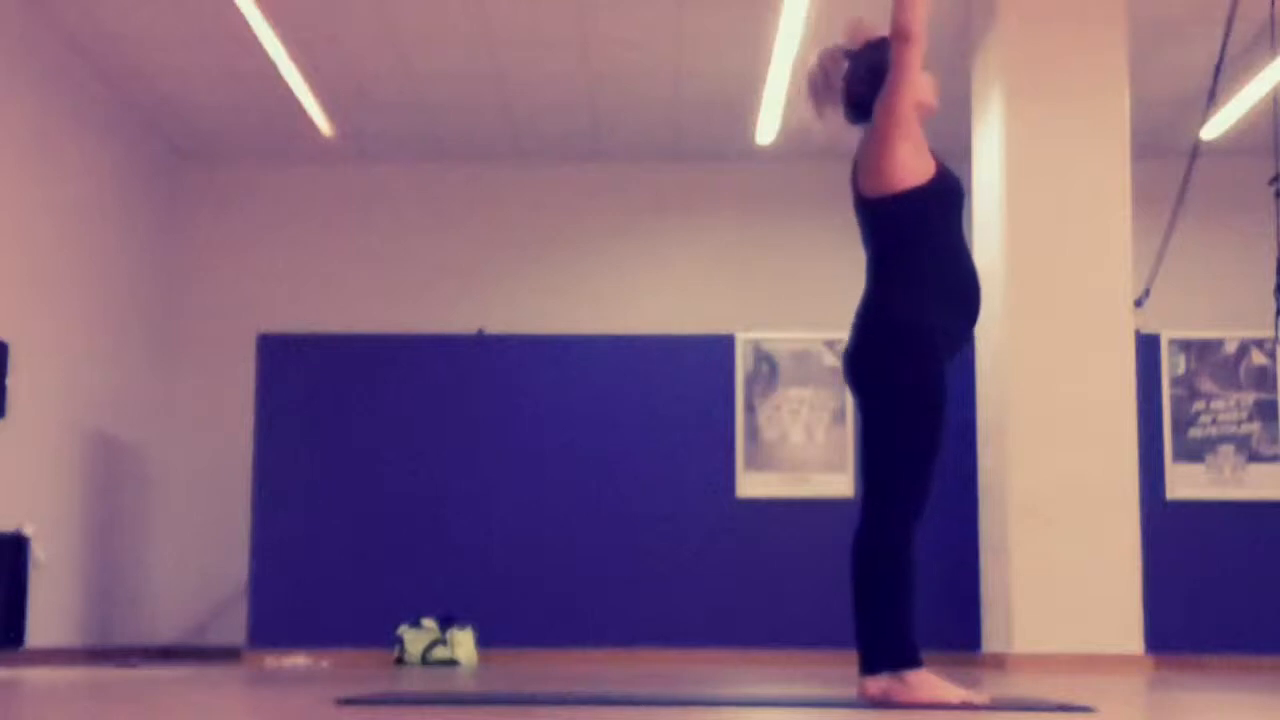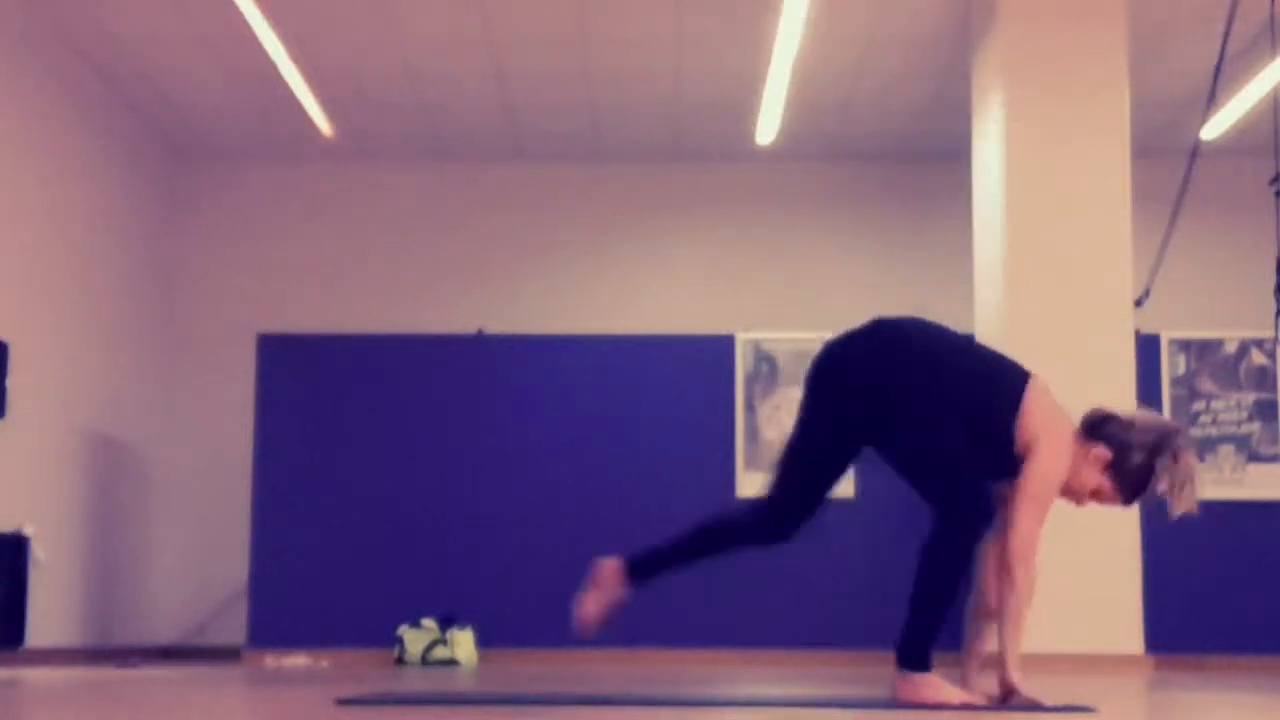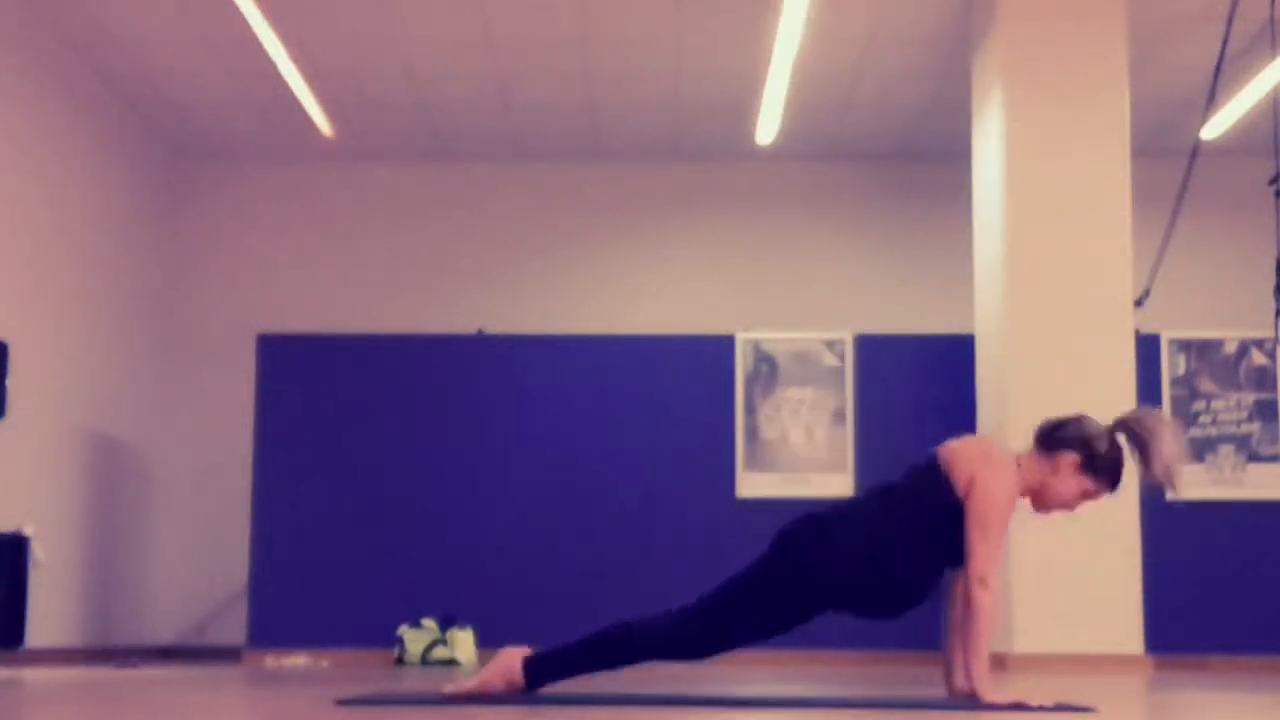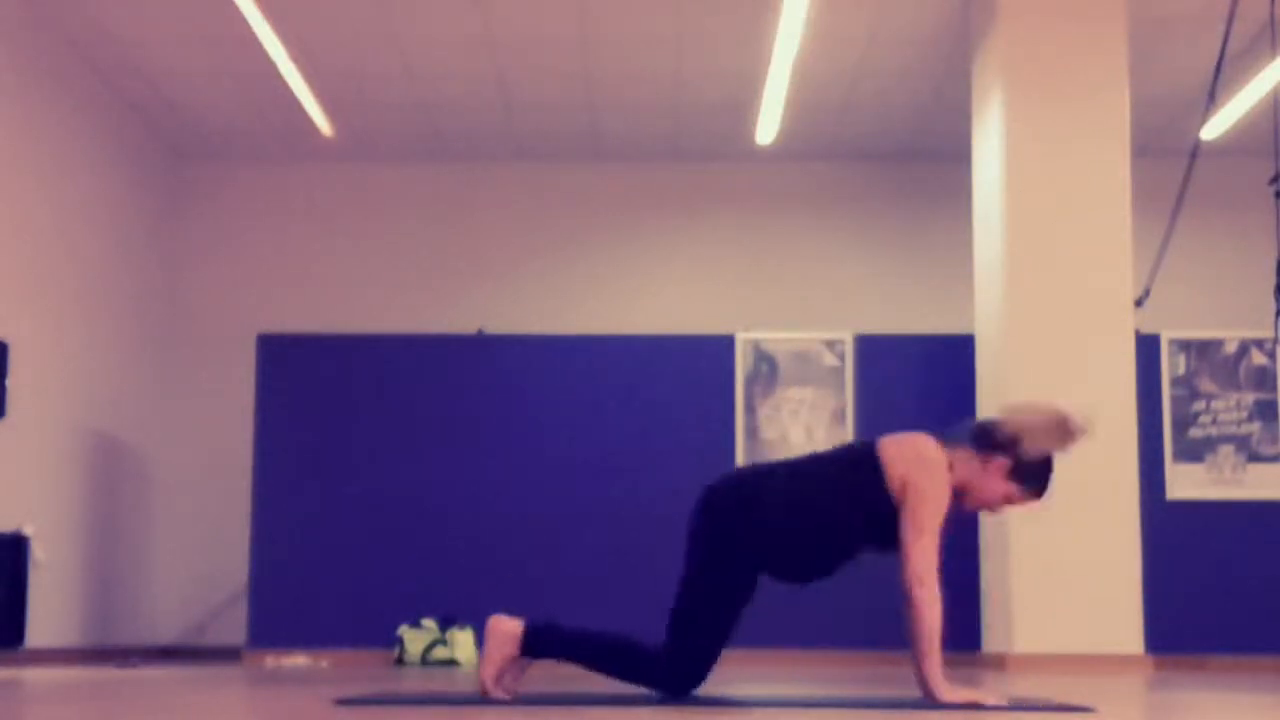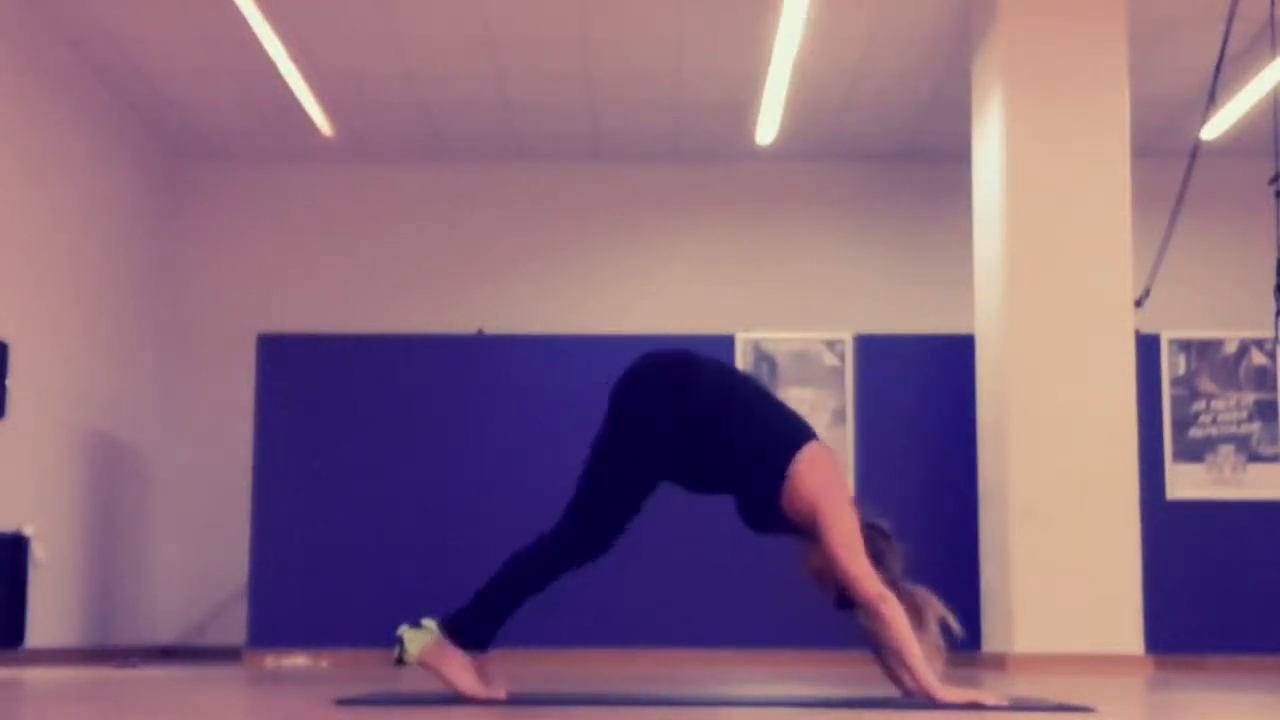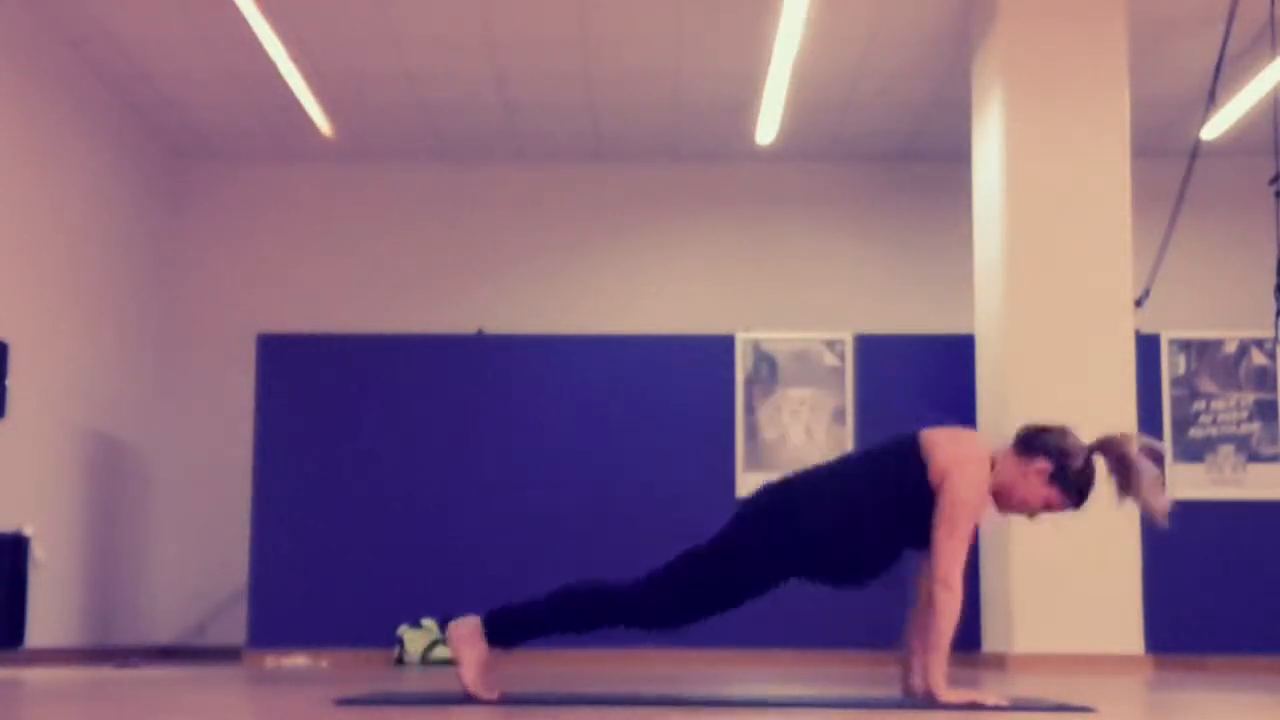
dt=0.5s
person 1, frame 1
left shoulder: (893, 150)
right shoulder: (896, 142)
left elbow: (918, 95)
left hip: (901, 352)
right hip: (901, 351)
left knee: (891, 508)
right knee: (895, 508)
left ankle: (885, 666)
right ankle: (896, 671)
person 1, frame 2
right shoulder: (1049, 448)
left elbow: (1001, 555)
right elbow: (1019, 558)
left wrist: (974, 656)
right wrist: (1009, 666)
left hip: (856, 368)
right hip: (862, 373)
left knee: (780, 518)
right knee: (965, 511)
left ankle: (625, 574)
right ankle: (915, 674)
person 1, frame 3
left shoulder: (988, 474)
right shoulder: (993, 469)
left elbow: (966, 581)
right elbow: (978, 581)
left wrist: (956, 673)
right wrist: (977, 683)
left hip: (823, 556)
right hip: (821, 559)
left knee: (688, 632)
right knee: (689, 635)
left ankle: (535, 664)
right ankle: (531, 668)
person 1, frame 4
left shoulder: (931, 466)
right shoulder: (931, 475)
left elbow: (922, 584)
right elbow: (921, 583)
left wrist: (932, 677)
right wrist: (937, 683)
left hip: (752, 517)
right hip: (741, 517)
left knee: (678, 671)
right knee: (682, 668)
right ankle: (524, 636)
person 1, frame 5
left shoulder: (830, 507)
right shoulder: (825, 504)
left elbow: (874, 600)
right elbow: (874, 597)
left wrist: (915, 680)
right wrist: (935, 687)
left hip: (675, 406)
right hip: (664, 399)
left knee: (585, 537)
right knee: (584, 534)
left ankle: (465, 642)
right ankle: (450, 641)
person 1, frame 6
left shoulder: (971, 468)
right shoulder: (969, 472)
left elbow: (932, 586)
right elbow: (943, 582)
left wrist: (917, 672)
right wrist: (935, 684)
left hip: (803, 527)
right hip: (793, 528)
left knee: (665, 597)
right knee: (654, 600)
left ankle: (486, 630)
right ankle: (482, 631)
